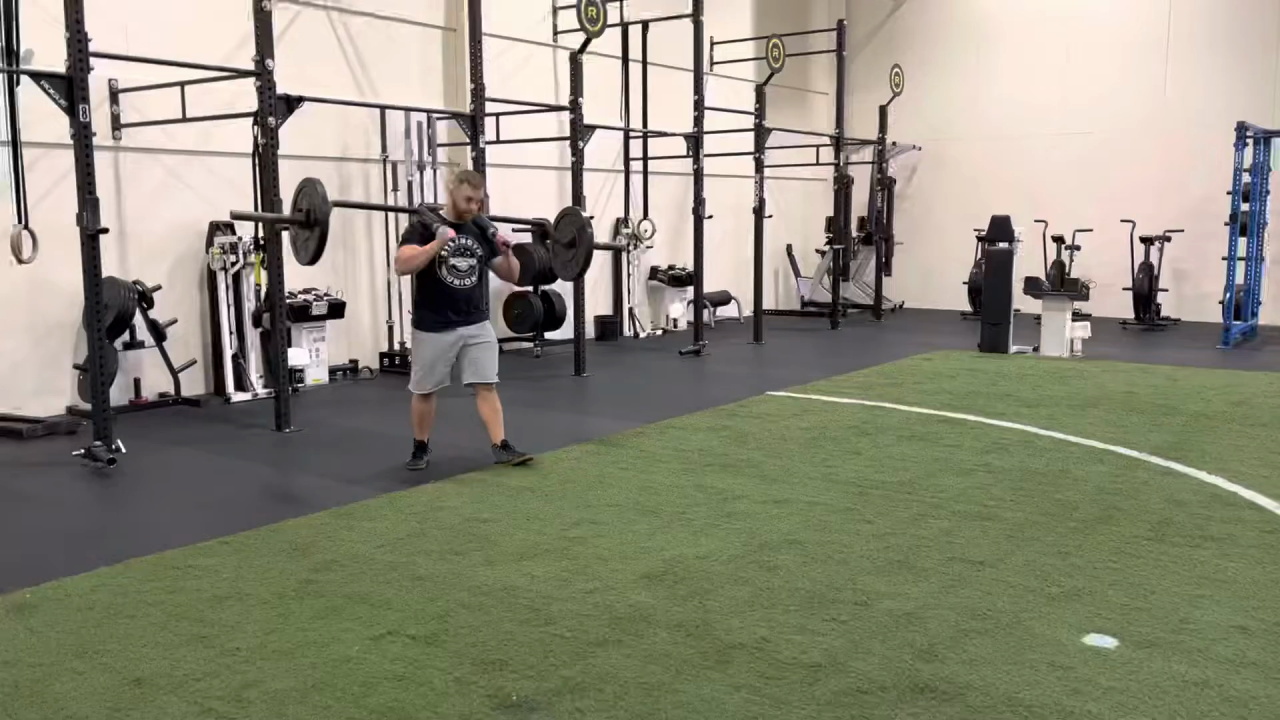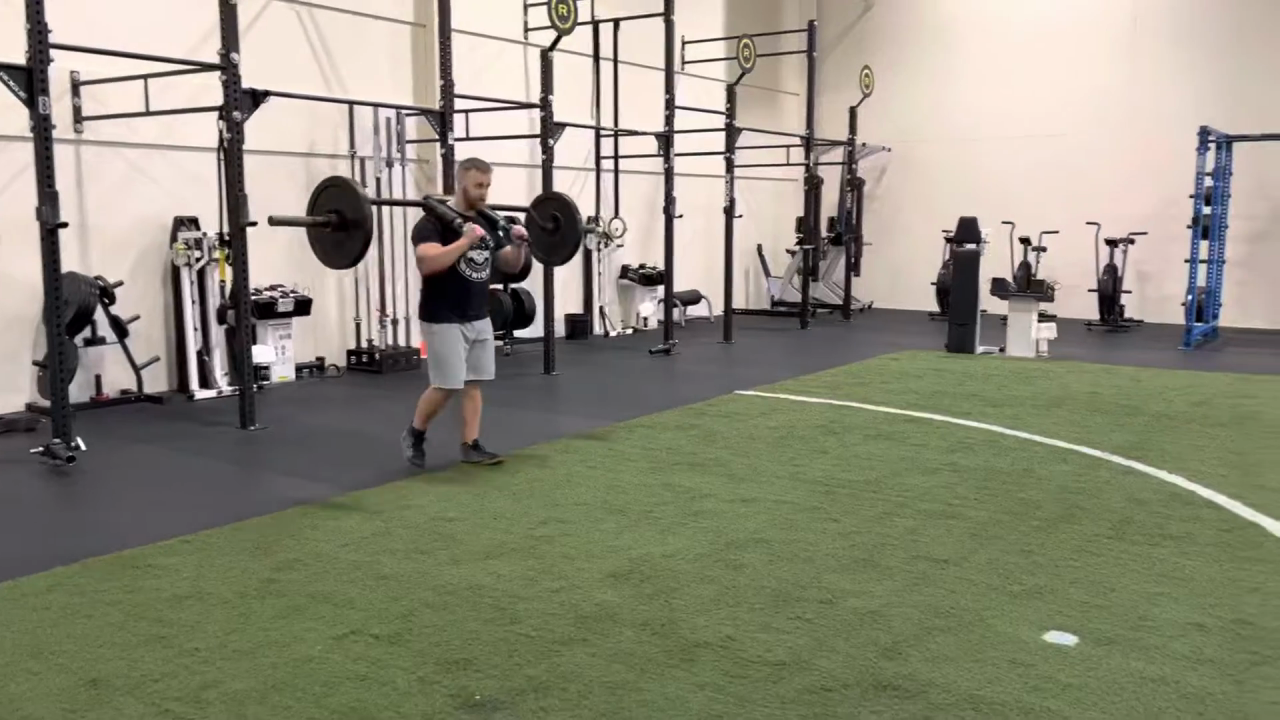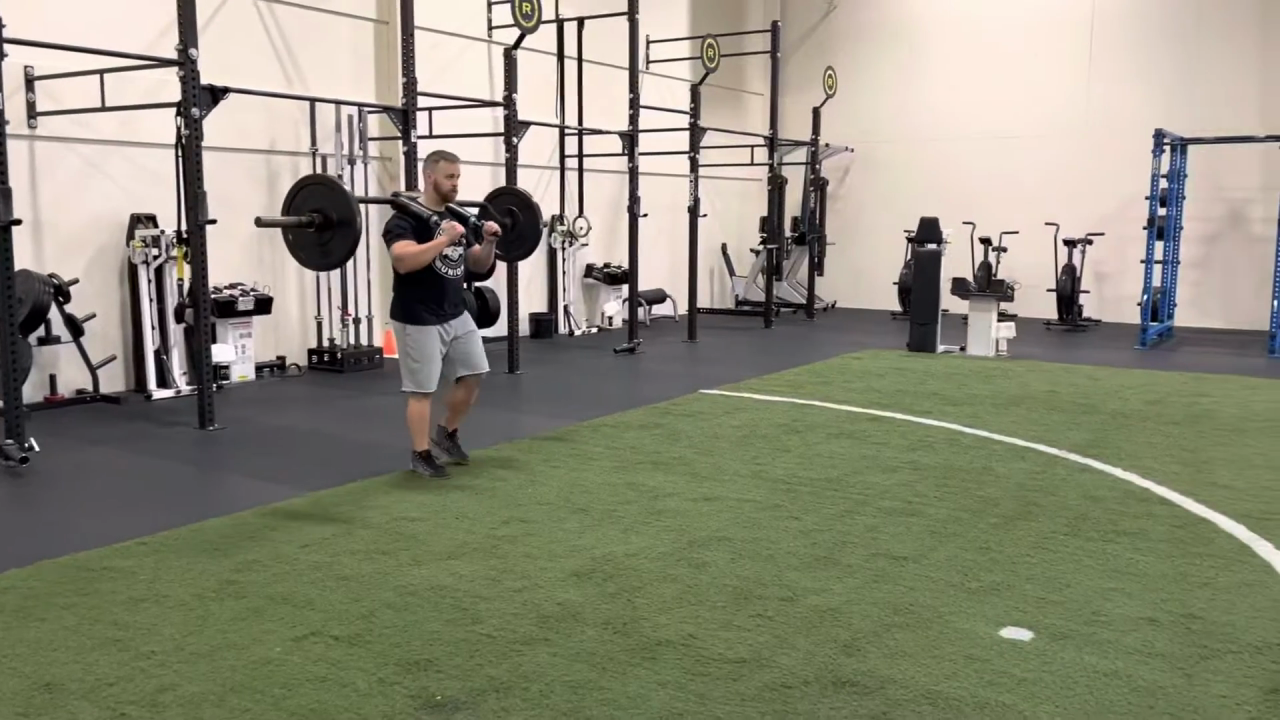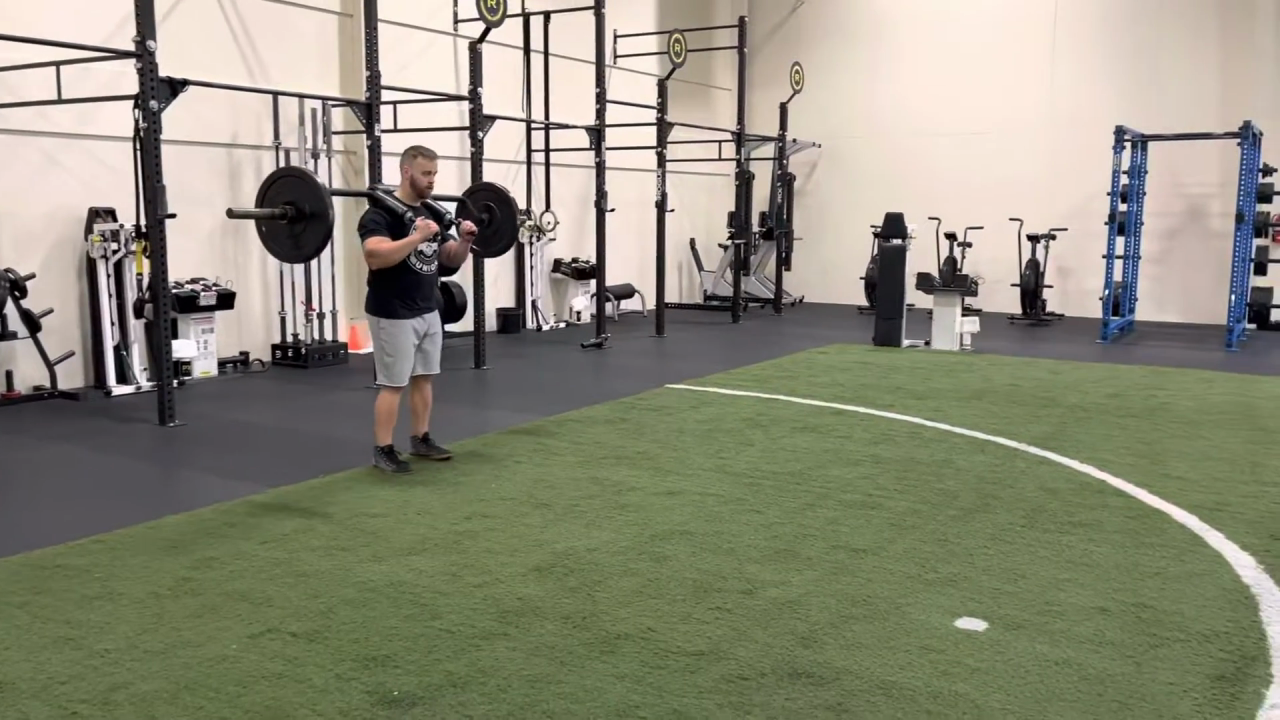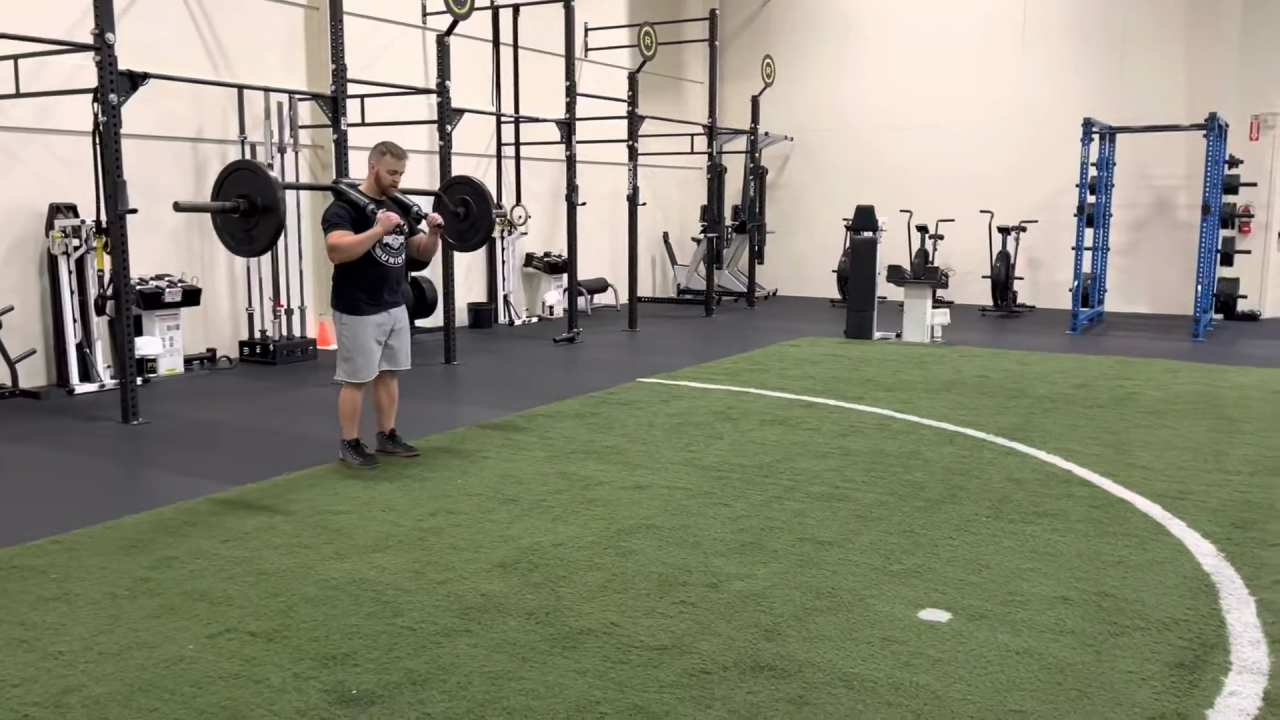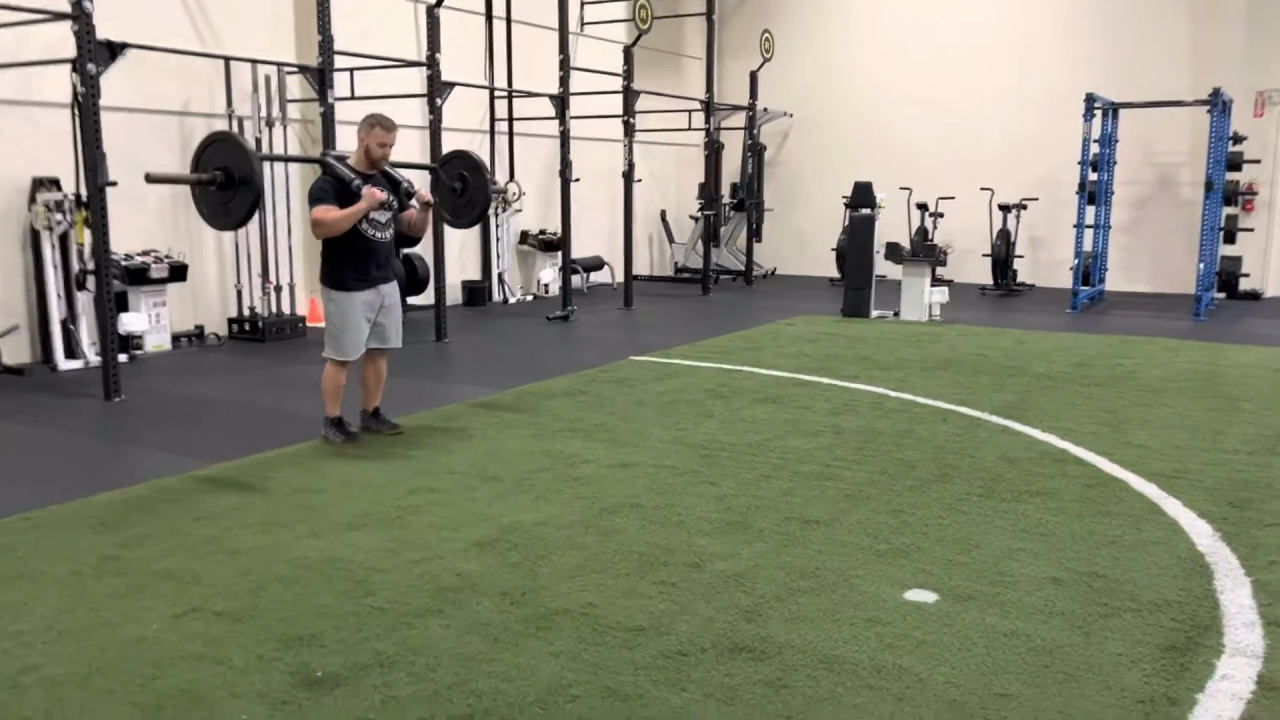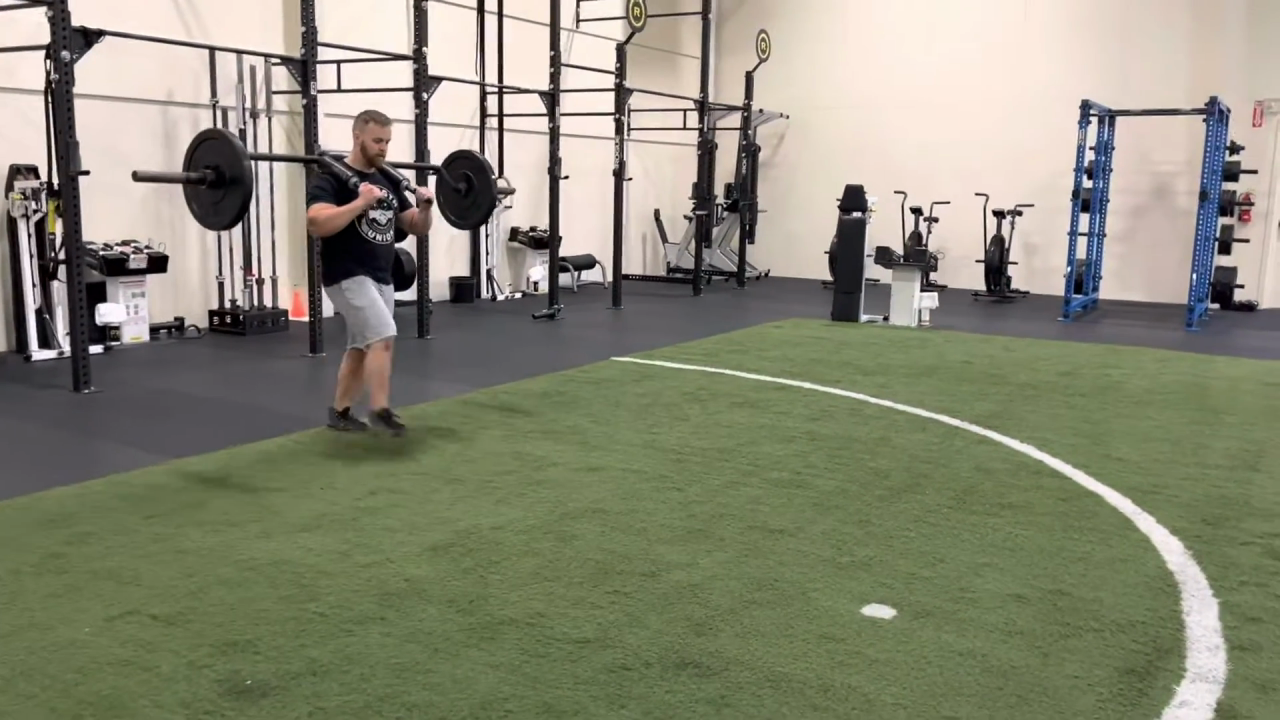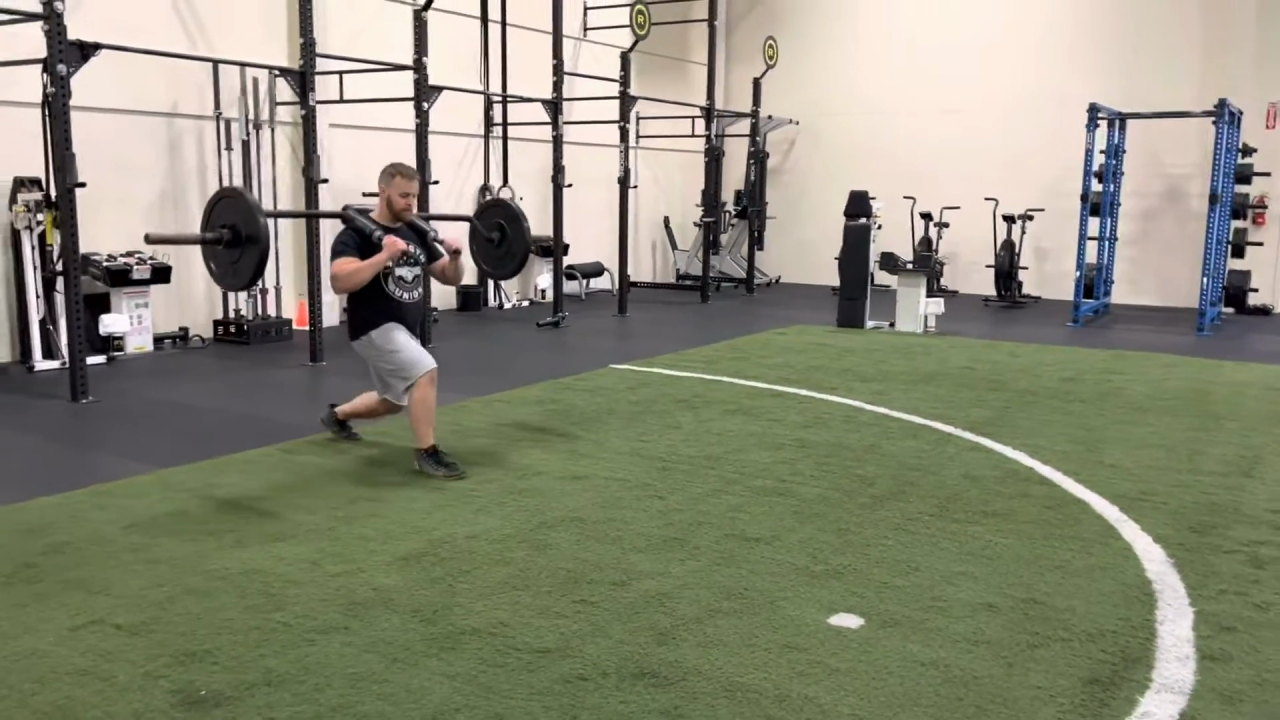
dt=0.5s
person 1, frame 1
left shoulder: (482, 231)
right shoulder: (423, 227)
left elbow: (510, 275)
right elbow: (403, 265)
left wrist: (506, 252)
right wrist: (439, 242)
left hip: (476, 324)
right hip: (433, 327)
left knee: (485, 384)
right knee: (425, 389)
left ankle: (500, 446)
right ankle: (420, 447)
person 1, frame 2
left shoulder: (487, 222)
right shoulder: (434, 222)
left elbow: (511, 265)
right elbow: (427, 264)
left wrist: (519, 244)
right wrist: (466, 240)
left hip: (479, 318)
right hip: (443, 319)
left knee: (474, 383)
right knee: (447, 385)
left ankle: (471, 445)
right ankle: (415, 433)
person 1, frame 3
left shoulder: (456, 219)
right shoulder: (406, 220)
left elbow: (479, 265)
right elbow: (404, 261)
left wrist: (489, 242)
right wrist: (444, 239)
left hip: (457, 315)
right hip: (419, 320)
left knee: (473, 375)
right knee: (422, 389)
left ankle: (445, 433)
right ankle: (421, 455)
person 1, frame 4
left shoulder: (430, 213)
right shoulder: (381, 214)
left elbow: (452, 259)
right elbow: (376, 257)
left wrist: (465, 240)
right wrist: (418, 236)
left hip: (428, 311)
right hip: (393, 314)
left knee: (423, 378)
right knee: (393, 383)
left ankle: (421, 439)
right ankle: (383, 450)
person 1, frame 5
left shoulder: (398, 208)
right shoulder: (345, 207)
left elbow: (423, 253)
right elbow: (336, 250)
left wrist: (433, 232)
right wrist: (378, 230)
left hip: (395, 306)
right hip: (358, 310)
left knee: (389, 373)
right knee: (356, 379)
left ankle: (388, 436)
right ankle: (350, 444)
person 1, frame 6
left shoulder: (389, 183)
right shoulder: (332, 181)
left elbow: (415, 229)
right elbow: (320, 226)
left wrist: (424, 208)
right wrist: (364, 204)
left hip: (386, 282)
right hip: (347, 286)
left knee: (379, 351)
right knee: (341, 357)
left ankle: (371, 414)
right ankle: (332, 422)
person 1, frame 7
left shoulder: (387, 183)
right shoulder: (331, 180)
left elbow: (418, 228)
right elbow: (317, 224)
left wrist: (425, 207)
right wrist: (360, 202)
left hip: (381, 279)
right hip: (347, 277)
left knee: (361, 346)
right knee: (382, 338)
left ankle: (340, 412)
right ankle: (380, 412)
person 1, frame 8
left shoulder: (416, 234)
right shoulder: (356, 235)
left elbow: (451, 278)
right elbow: (340, 281)
left wrist: (454, 256)
right wrist: (385, 256)
left hip: (406, 330)
right hip: (375, 328)
left knee: (393, 400)
right knee: (425, 372)
left ankle: (337, 415)
right ankle: (427, 452)
